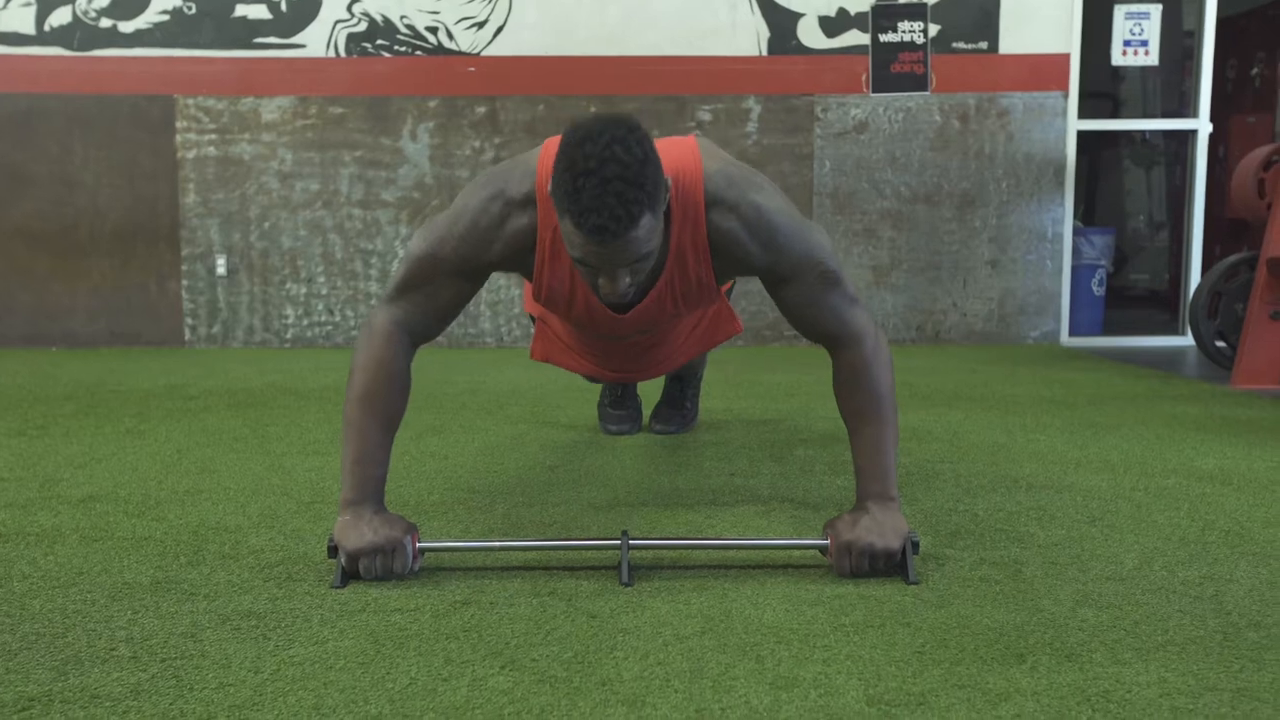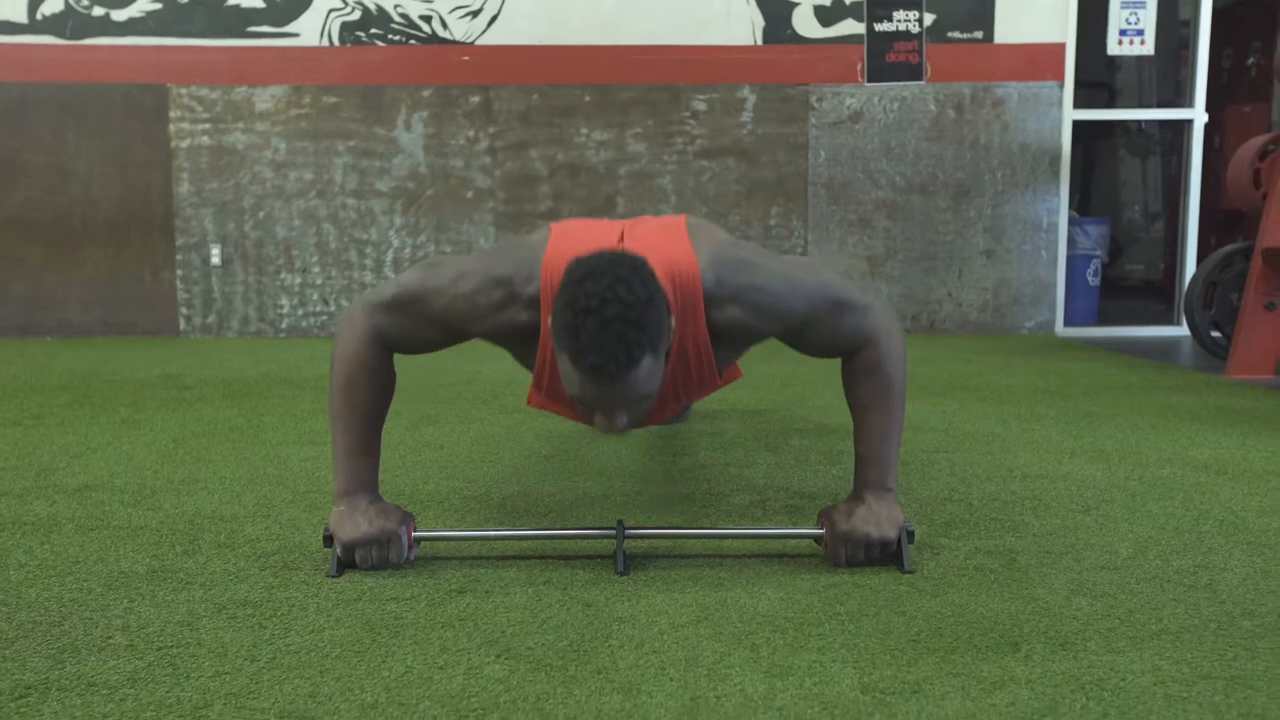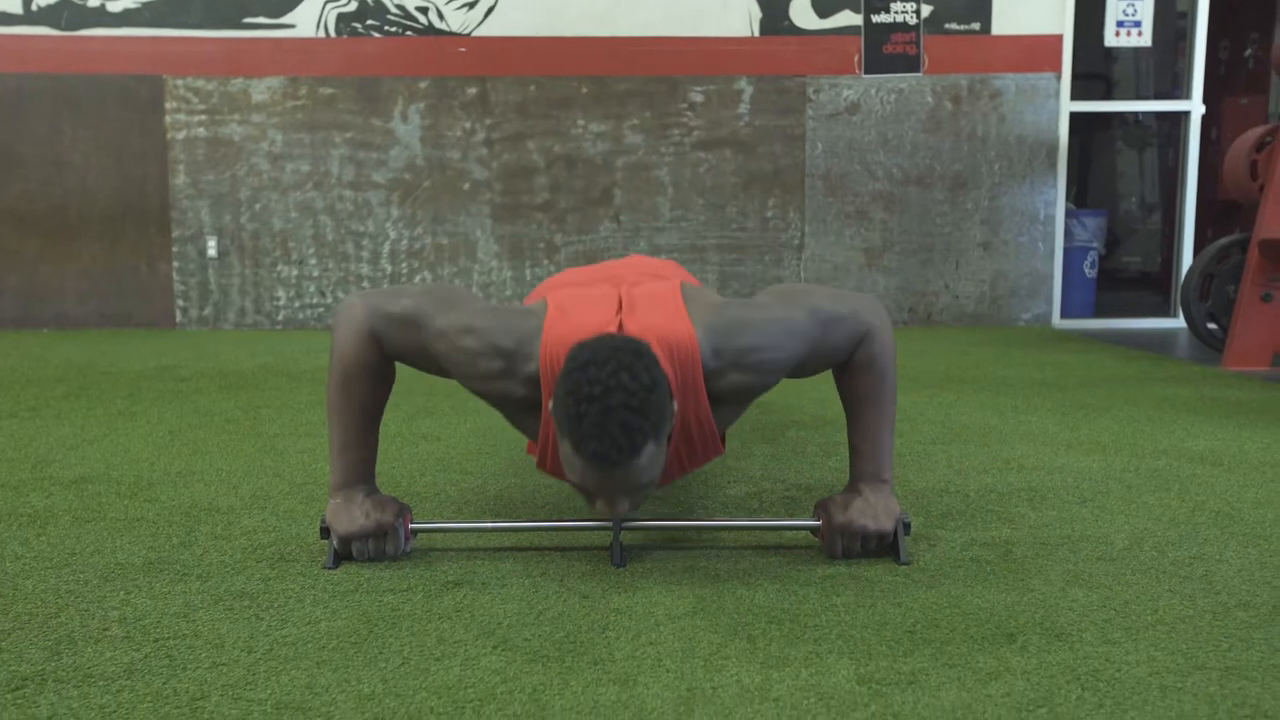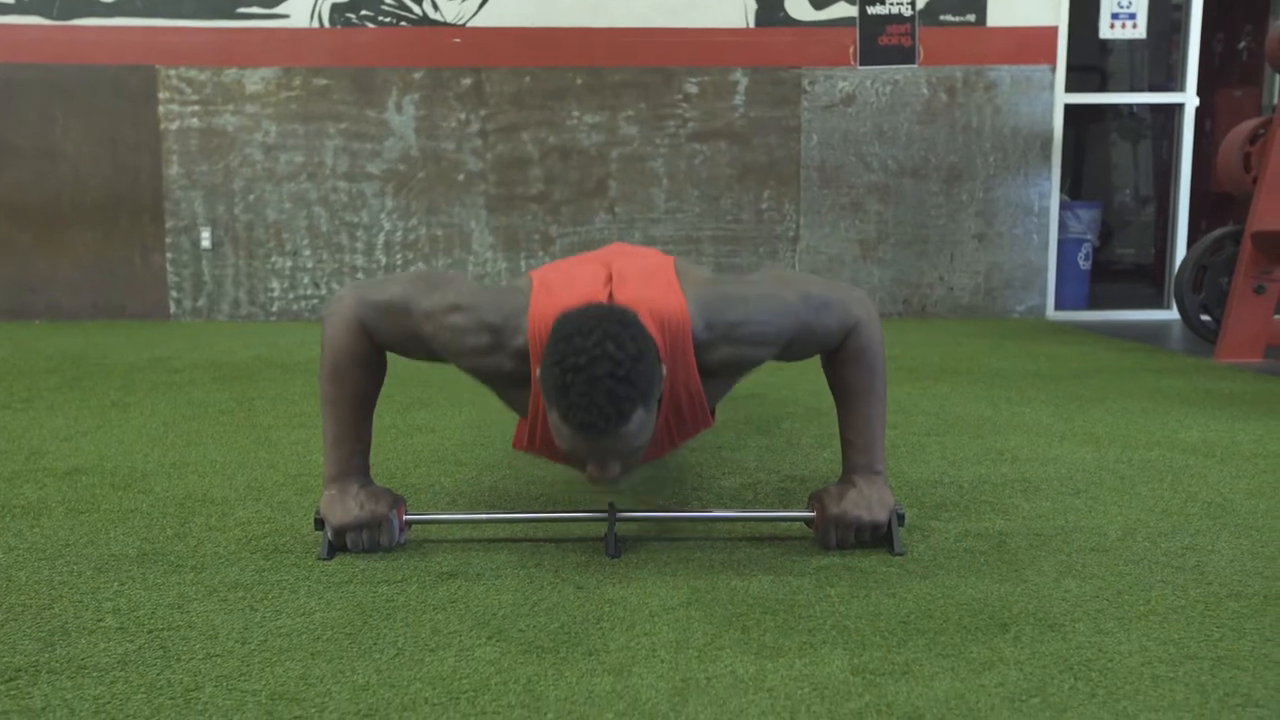
dt=0.3s
person 1, frame 1
left shoulder: (736, 210)
right shoulder: (505, 211)
left elbow: (852, 335)
right elbow: (392, 329)
left wrist: (879, 502)
right wrist: (359, 506)
left hip: (685, 311)
left ankle: (683, 375)
right ankle: (614, 383)
person 1, frame 2
left shoulder: (727, 295)
right shoulder: (513, 295)
left elbow: (876, 329)
right elbow: (362, 324)
left wrist: (876, 491)
right wrist: (354, 495)
person 1, frame 3
left shoulder: (722, 359)
right shoulder: (513, 364)
left elbow: (868, 323)
right elbow: (359, 316)
left wrist: (873, 485)
right wrist: (350, 490)
person 1, frame 4
left shoulder: (716, 328)
right shoulder: (502, 334)
left elbow: (855, 315)
right elbow: (350, 310)
left wrist: (865, 477)
right wrist: (346, 483)
